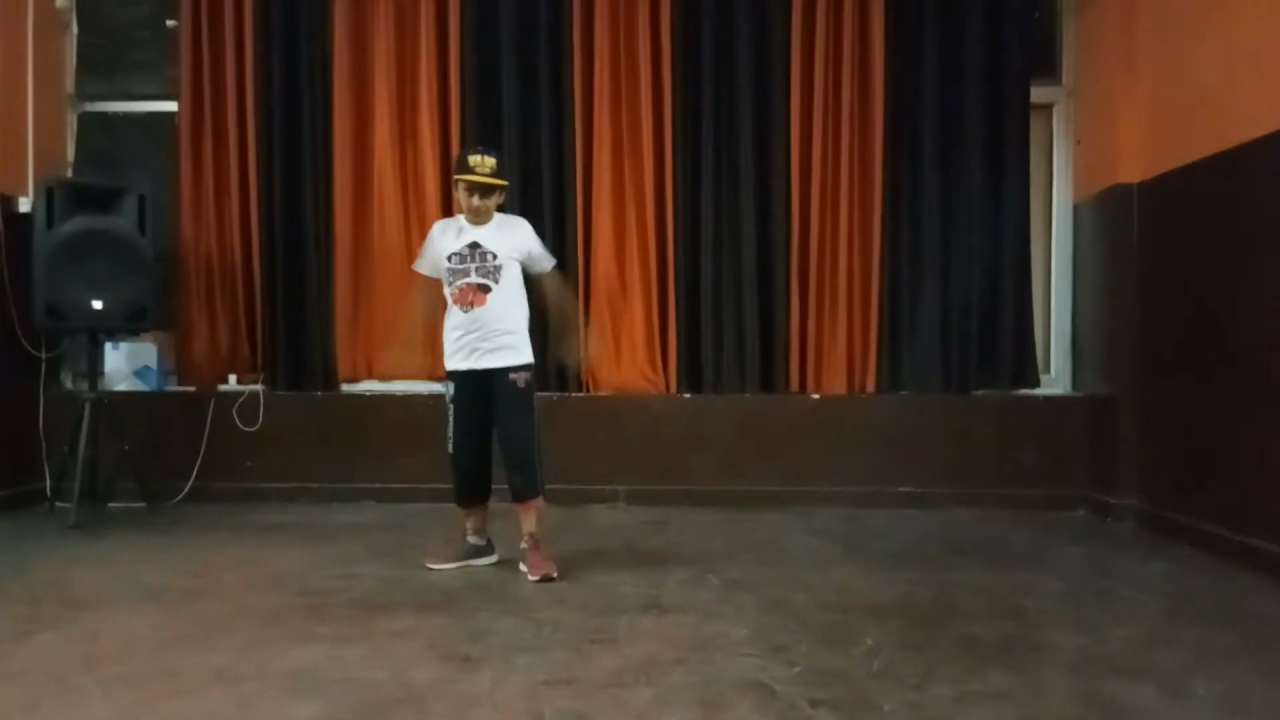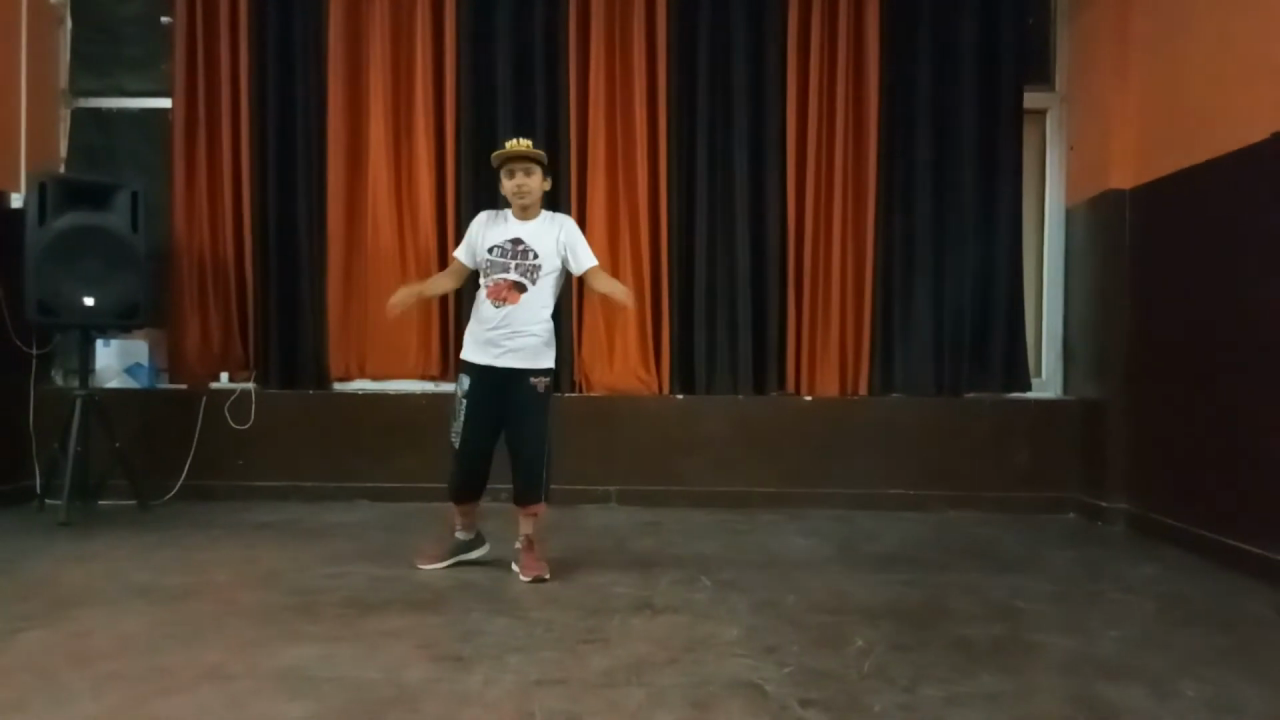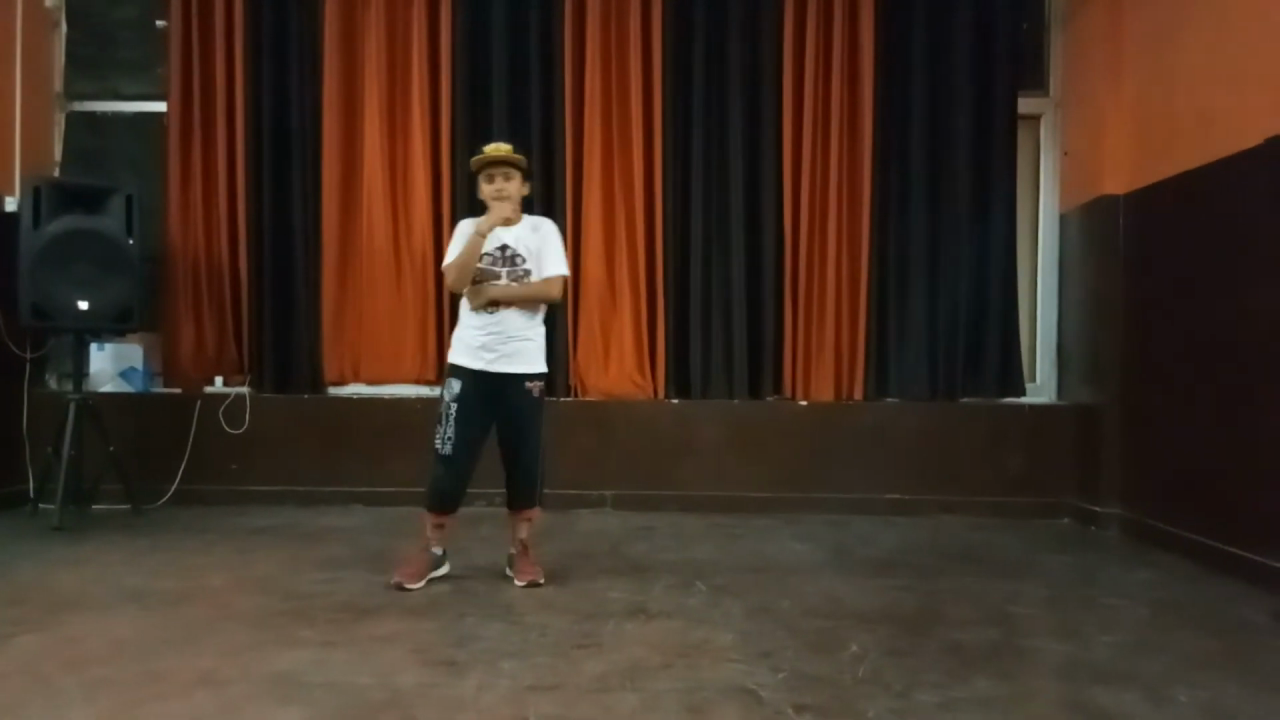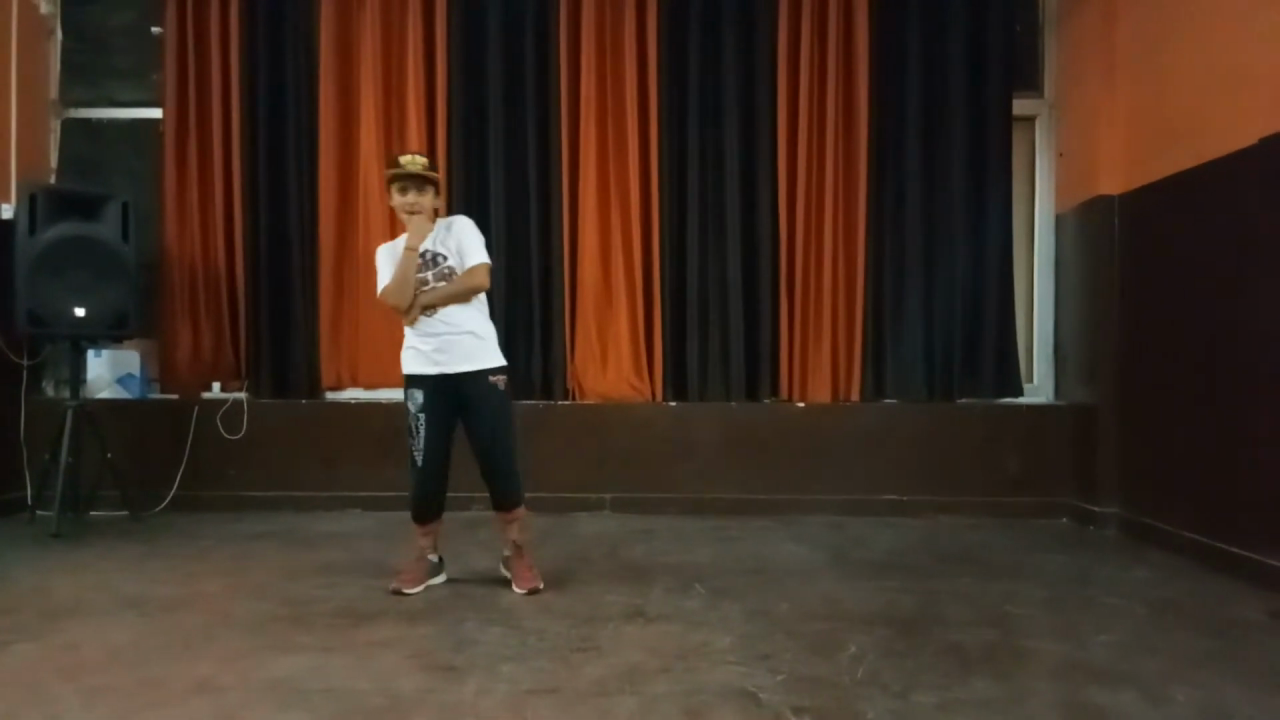
dt=0.5s
person 1, frame 1
left shoulder: (519, 231)
right shoulder: (442, 233)
left elbow: (550, 282)
right elbow: (427, 287)
left wrist: (567, 333)
left hip: (511, 360)
right hip: (461, 363)
left knee: (520, 451)
right knee: (465, 455)
left ankle: (533, 544)
right ankle: (476, 539)
person 1, frame 2
left shoulder: (561, 228)
right shoulder: (484, 223)
left elbow: (593, 274)
right elbow: (455, 275)
left wrist: (612, 287)
right wrist: (416, 292)
left hip: (531, 360)
right hip: (479, 357)
left knee: (530, 454)
right knee: (467, 451)
left ankle: (527, 545)
right ankle: (466, 535)
person 1, frame 3
left shoulder: (543, 230)
right shoulder: (467, 229)
left elbow: (552, 290)
right elbow: (456, 282)
left wrist: (489, 291)
right wrist: (486, 226)
left hip: (523, 365)
right hip: (469, 362)
left knee: (524, 460)
right knee: (452, 456)
left ankle: (520, 551)
right ankle: (432, 549)
person 1, frame 4
left shoulder: (460, 227)
right shoulder: (389, 251)
left elbow: (479, 279)
right elbow: (397, 302)
left wrist: (423, 300)
right wrist: (413, 242)
left hip: (481, 363)
right hip: (425, 369)
left knee: (499, 460)
right knee: (426, 466)
left ankle: (516, 552)
right ankle: (427, 556)
